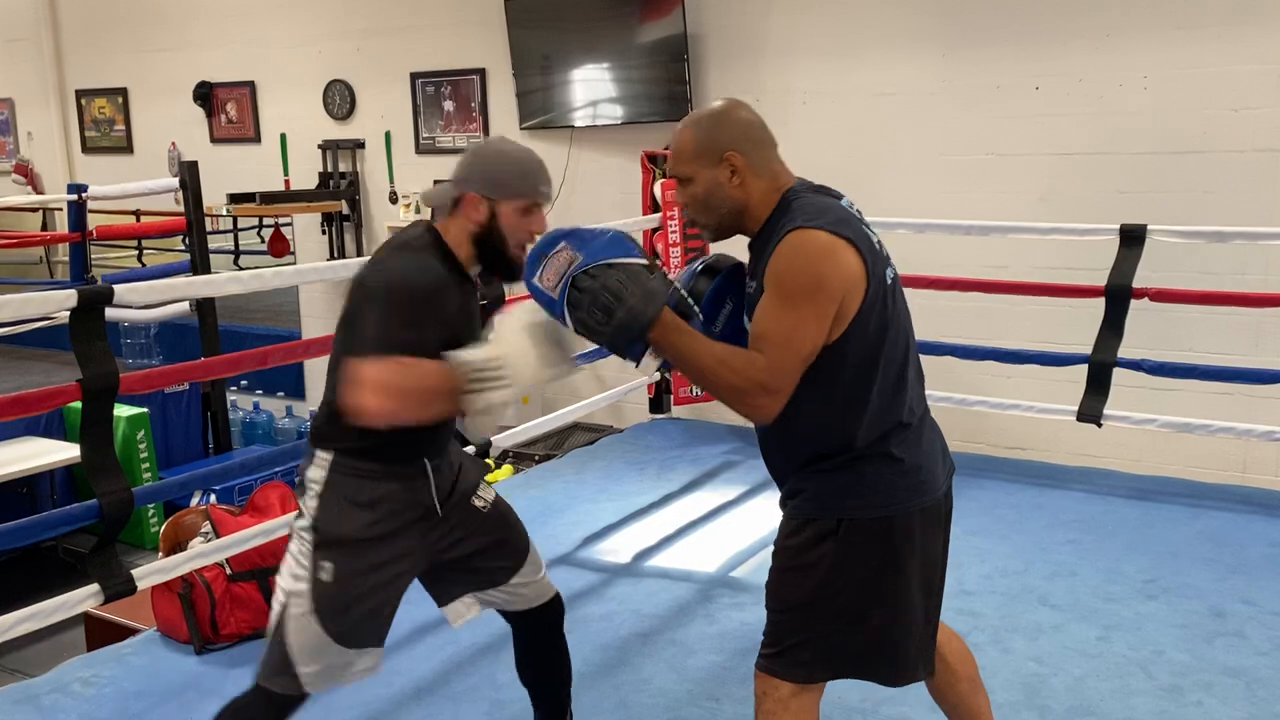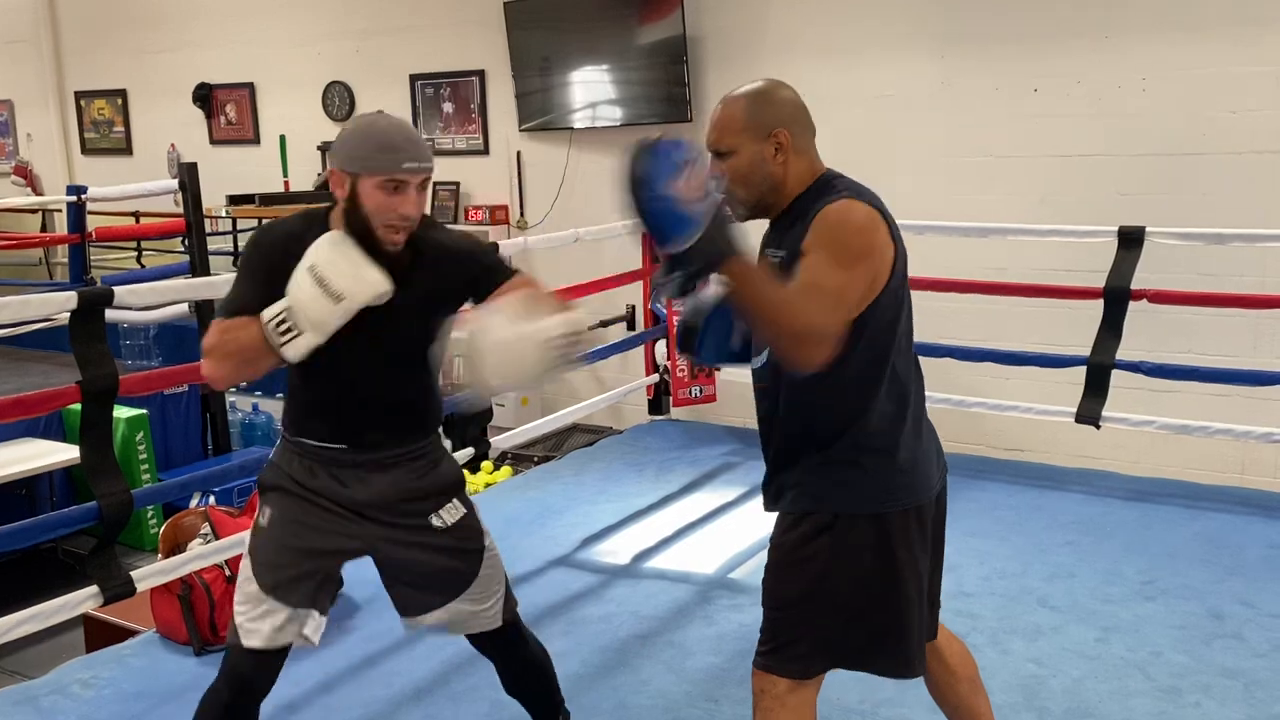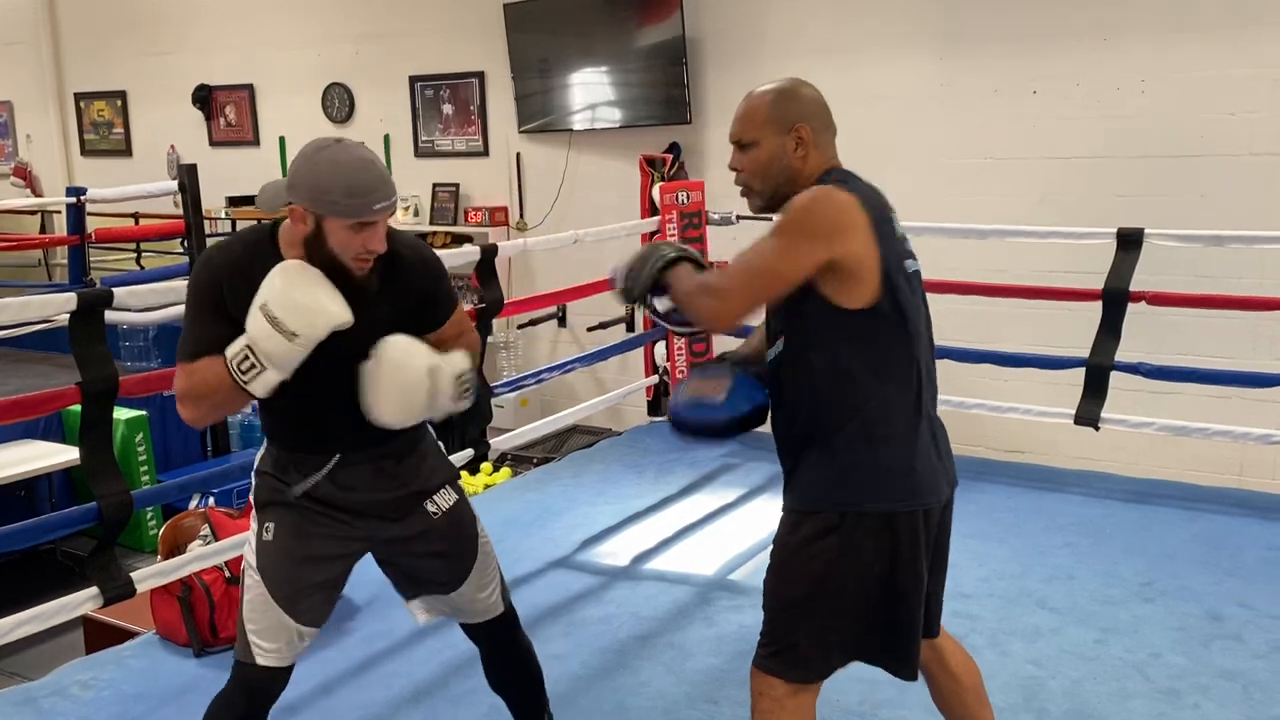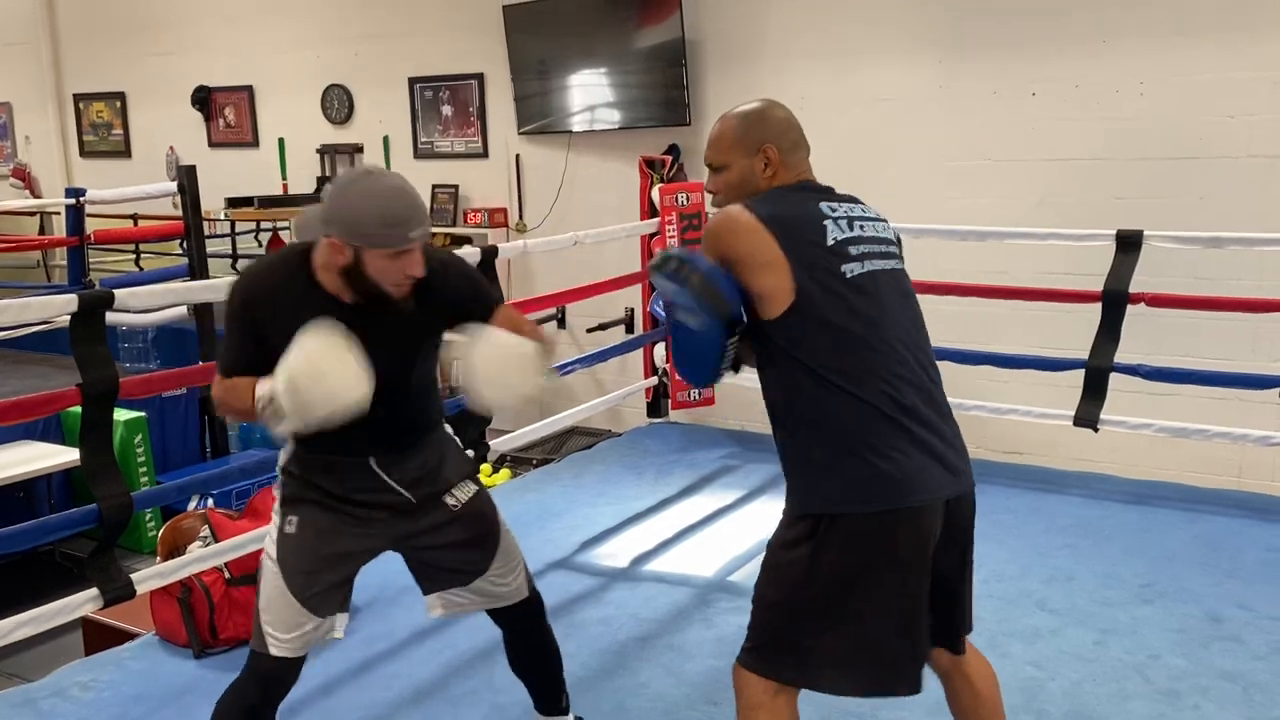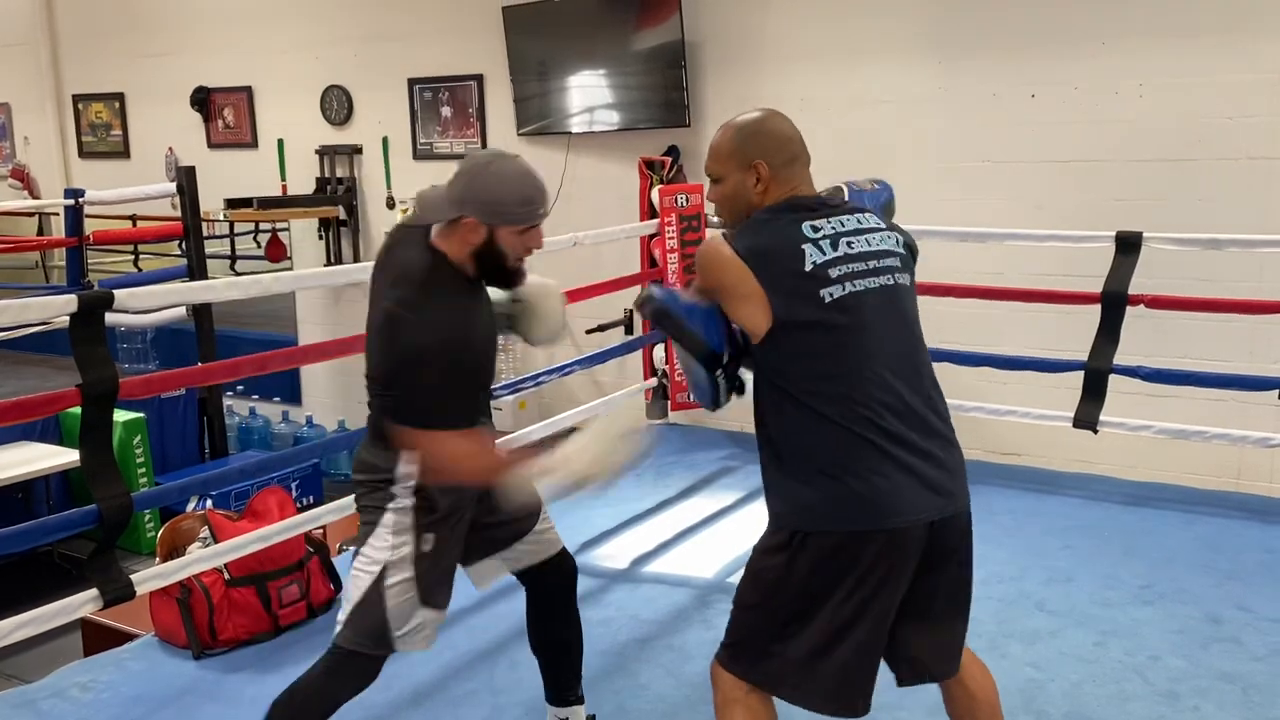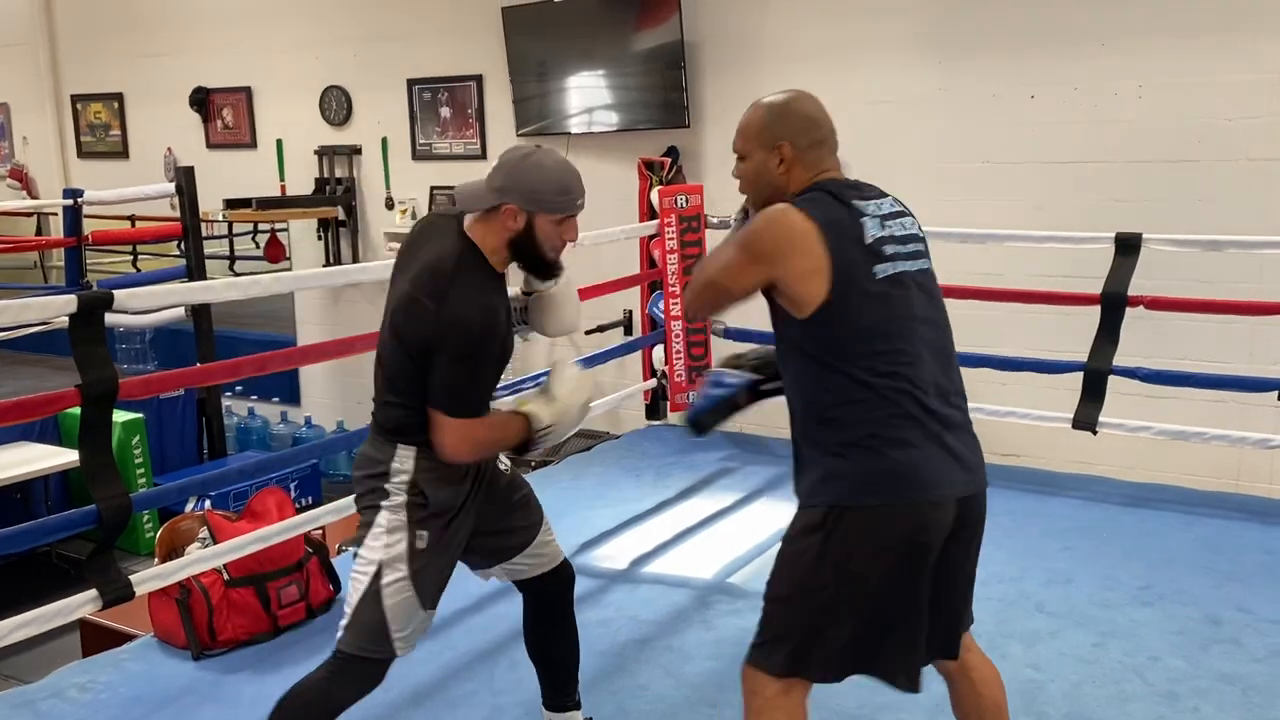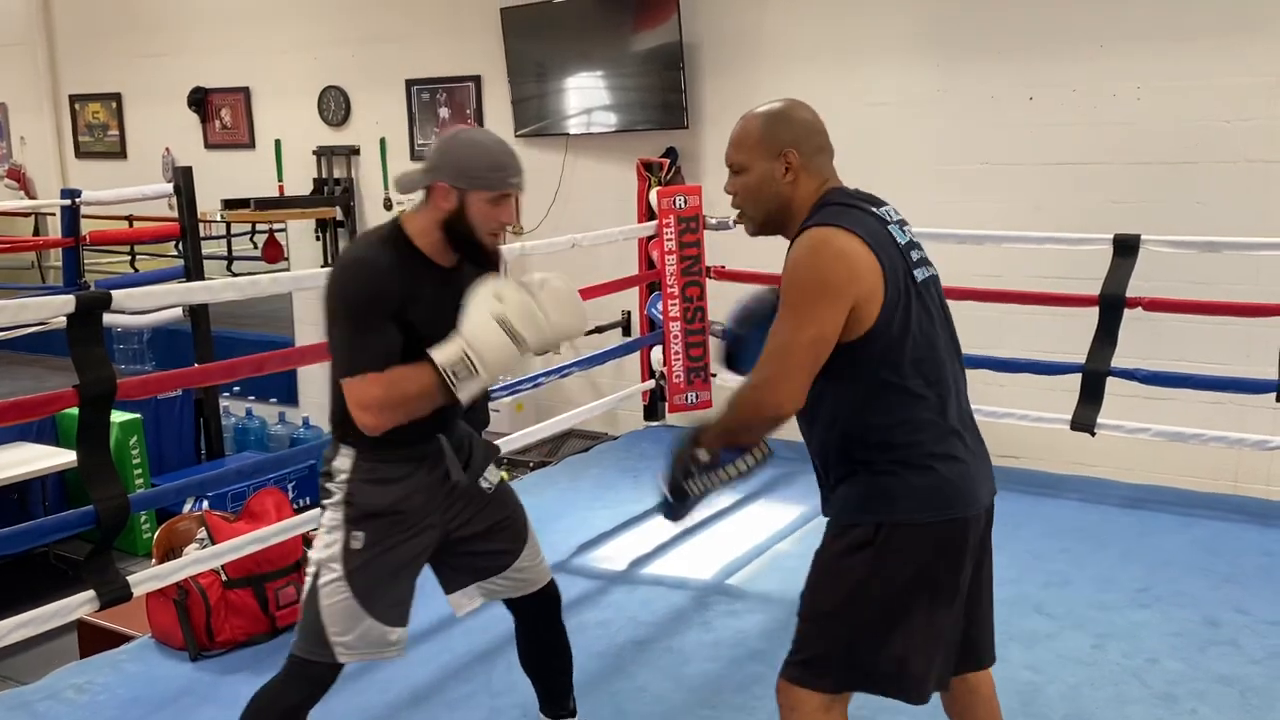
dt=0.2s
person 1, frame 1
left shoulder: (809, 245)
right shoulder: (810, 210)
left elbow: (763, 393)
right elbow: (787, 341)
left wrist: (654, 323)
right wrist: (690, 317)
left hip: (857, 495)
right hip: (905, 473)
right knee: (920, 627)
person 1, frame 2
left shoulder: (844, 219)
right shoulder: (798, 216)
left elbow: (809, 345)
right elbow: (785, 325)
left wrist: (724, 256)
right wrist: (727, 309)
left hip: (850, 490)
right hip: (893, 473)
right knee: (918, 629)
person 1, frame 3
left shoulder: (824, 209)
right shoulder: (822, 218)
left elbow: (714, 308)
right elbow: (800, 333)
left wrist: (668, 267)
right wrist: (755, 357)
left hip: (857, 490)
right hip: (910, 475)
right knee: (920, 635)
person 1, frame 4
left shoulder: (740, 227)
right shoulder: (867, 221)
left elbow: (675, 271)
right wrist: (730, 327)
left hip: (852, 497)
right hip: (941, 476)
right knee: (947, 643)
person 1, frame 5
left shoulder: (734, 254)
right shoulder: (885, 232)
left elbow: (693, 305)
left hip: (840, 512)
right hip: (938, 489)
right knee: (946, 651)
person 1, frame 6
left shoulder: (785, 227)
right shoulder: (893, 215)
left elbow: (698, 299)
left wrist: (747, 239)
right wrist: (768, 367)
left hip: (869, 491)
right hip: (955, 473)
right knee: (951, 641)
person 1, frame 7
left shoulder: (824, 249)
right shoulder: (874, 220)
left elbow: (776, 396)
left wrist: (707, 442)
right wrist: (782, 326)
left hip: (898, 504)
right hip: (956, 485)
right knee: (956, 656)
person 2, frame 1
left shoulder: (447, 258)
right shoulder: (411, 274)
right elbow: (374, 398)
left wrist: (542, 331)
right wrist: (496, 366)
left hip: (439, 474)
right hip: (359, 492)
left knee: (541, 609)
person 2, frame 2
left shoulder: (440, 252)
right shoulder: (283, 244)
left elbow: (531, 294)
right elbow: (219, 365)
left wrist: (532, 331)
right wrist: (305, 308)
left hip: (415, 472)
right hip: (311, 478)
left knee: (498, 629)
right knee: (249, 664)
person 2, frame 3
left shoulder: (408, 261)
right shoulder: (226, 270)
left elbow: (461, 341)
right elbow: (193, 405)
left wrist: (446, 381)
right wrist: (265, 346)
left hip: (405, 471)
right hip: (302, 488)
left knee: (495, 624)
person 2, frame 4
left shoulder: (437, 273)
right shoulder: (263, 289)
left elbow: (516, 329)
right elbow: (226, 395)
right wrist: (280, 397)
left hip: (427, 470)
right hip: (325, 484)
left knee: (521, 607)
right knee: (269, 671)
person 2, frame 5
left shoulder: (414, 238)
right shoulder: (442, 321)
right elbow: (450, 457)
left wrist: (528, 301)
right wrist: (561, 466)
left hip: (451, 450)
right hip: (412, 481)
left knee: (555, 573)
right knee: (356, 660)
person 2, frame 6
left shoulder: (441, 232)
right shoulder: (465, 308)
right elbow: (458, 443)
left wrist: (528, 307)
right wrist: (545, 417)
left hip: (447, 462)
right hip: (417, 476)
left knee: (553, 579)
right knee: (361, 663)
person 2, frame 7
left shoulder: (468, 252)
right shoulder: (369, 270)
left elbow: (488, 334)
right elbow: (372, 408)
left wrist: (529, 325)
right wrist: (470, 354)
left hip: (455, 459)
right hip: (378, 482)
left knee: (538, 597)
right knee: (313, 667)
